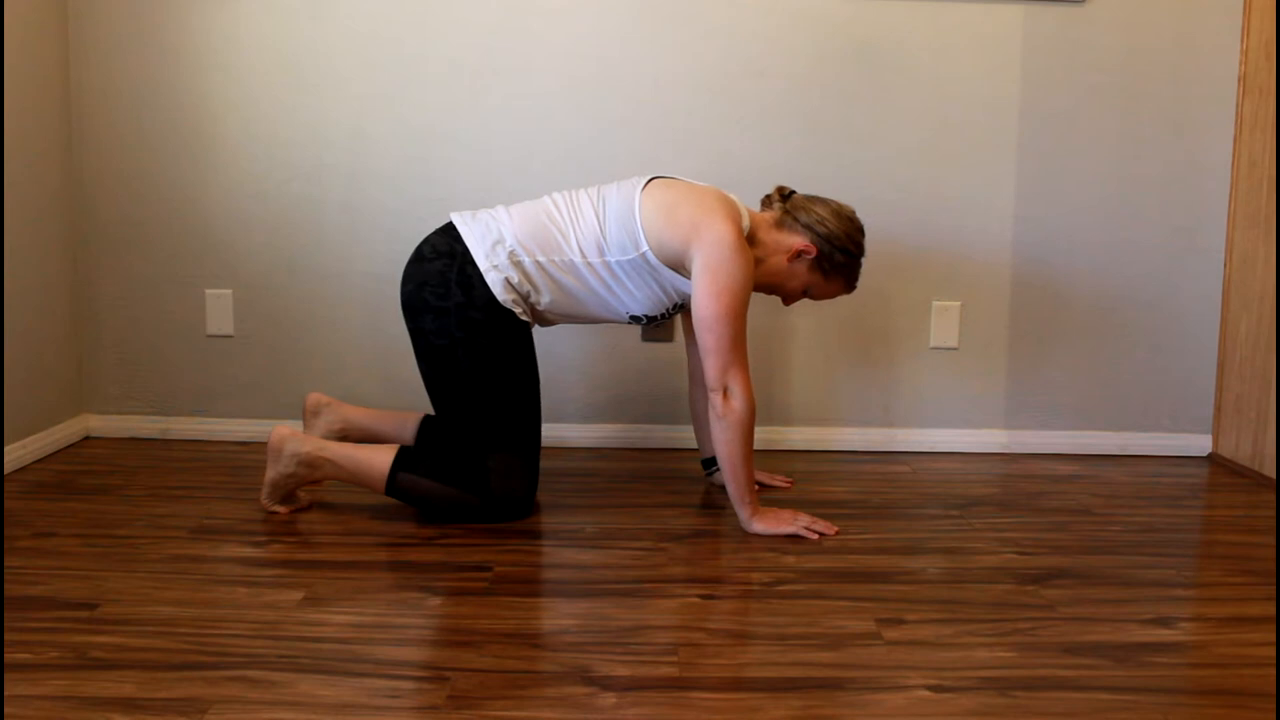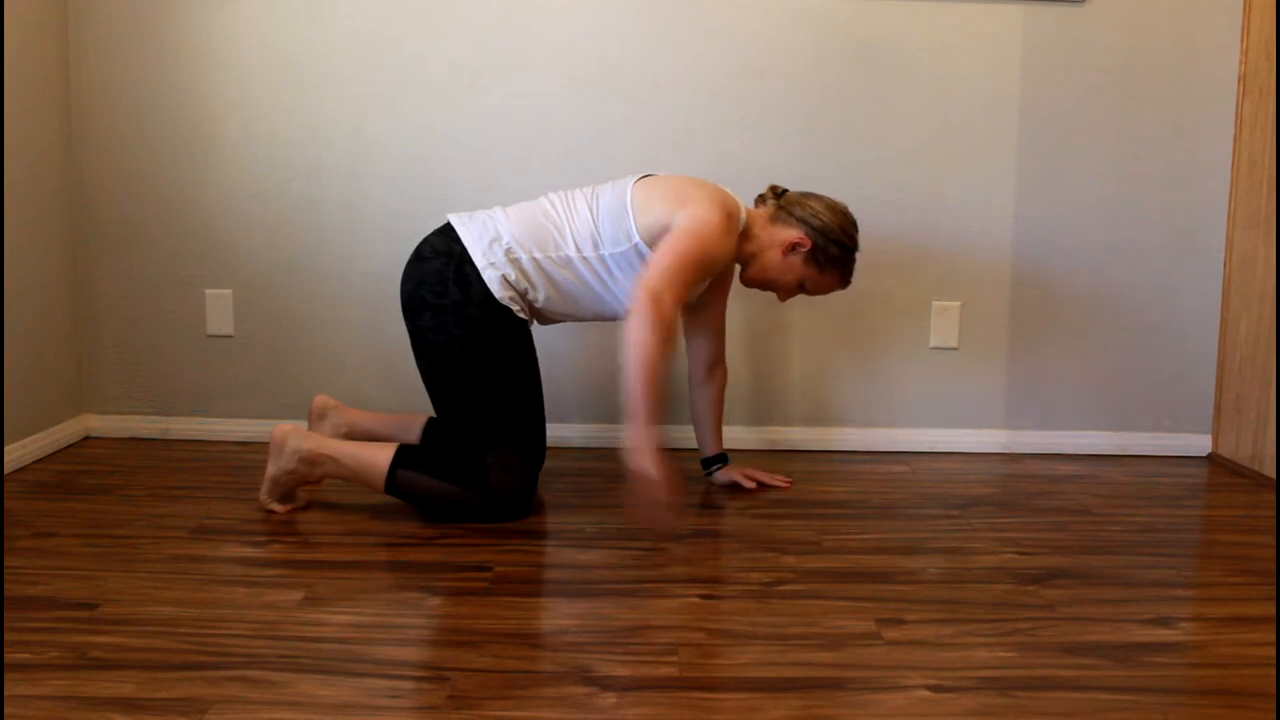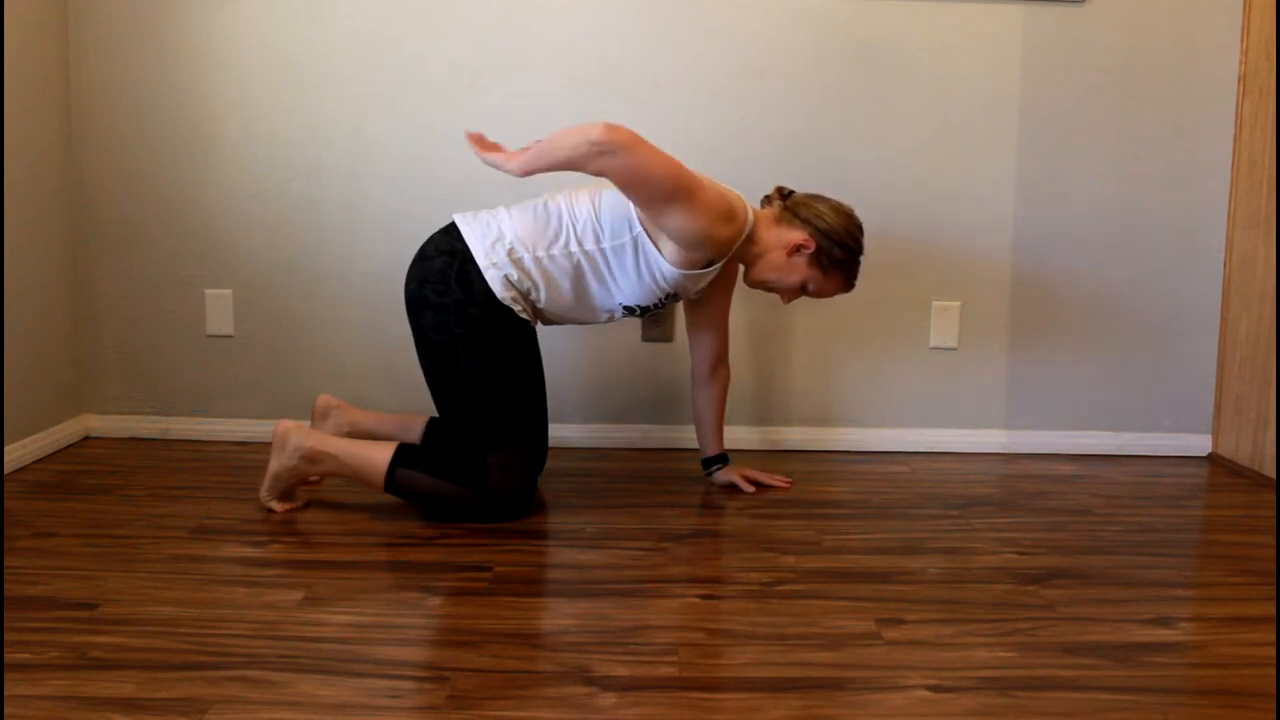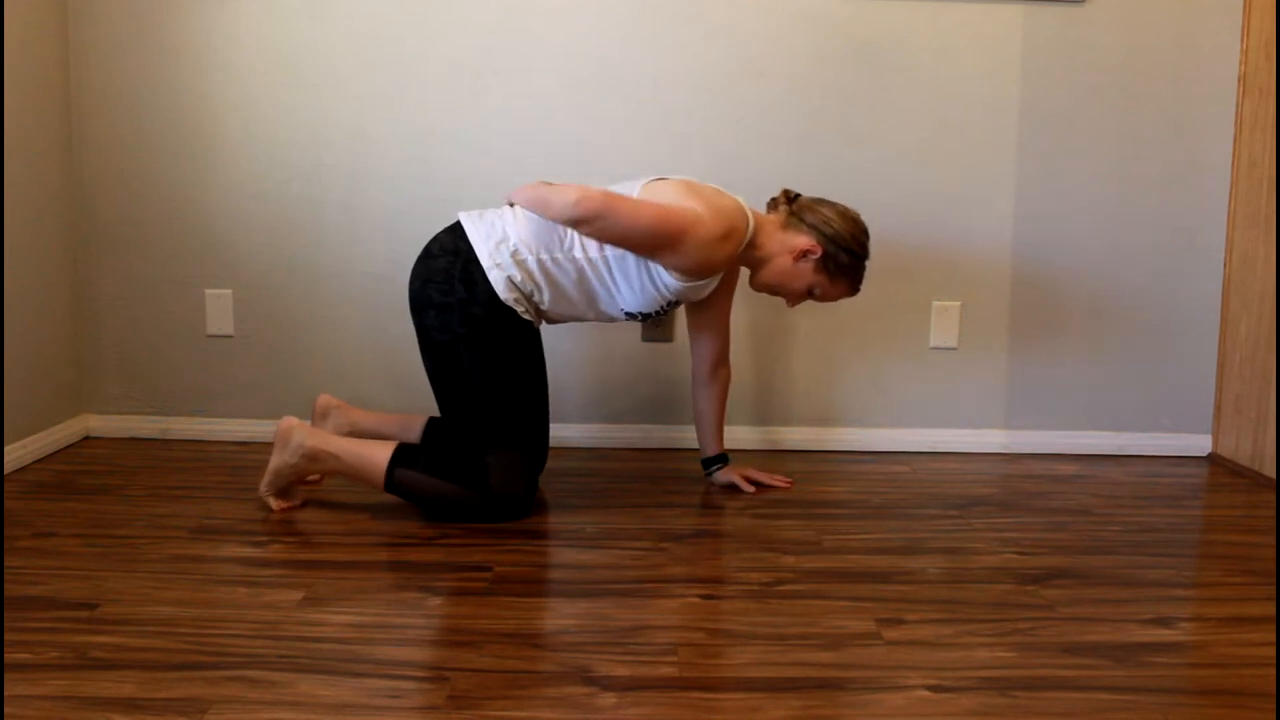
dt=0.4s
person 1, frame 1
left shoulder: (715, 240)
right shoulder: (724, 243)
left elbow: (704, 369)
right elbow: (725, 388)
left wrist: (719, 464)
right wrist: (749, 510)
left hip: (479, 283)
right hip: (460, 286)
left knee: (506, 451)
right knee: (502, 492)
left ankle: (339, 420)
right ankle: (309, 453)
person 1, frame 2
left shoulder: (713, 245)
right shoulder: (712, 224)
left elbow: (706, 360)
right elbow: (647, 309)
left wrist: (717, 460)
right wrist: (642, 440)
left hip: (478, 283)
right hip: (459, 283)
left knee: (515, 452)
right knee: (504, 491)
left ankle: (345, 422)
right ankle: (310, 453)
person 1, frame 3
left shoulder: (720, 255)
right shoulder: (711, 224)
left elbow: (710, 362)
right elbow: (606, 140)
left wrist: (717, 460)
right wrist: (516, 163)
left hip: (491, 287)
right hip: (463, 280)
left knee: (519, 454)
right knee: (502, 492)
left ankle: (347, 422)
right ankle: (312, 449)
person 1, frame 4
left shoulder: (724, 258)
right shoulder: (713, 237)
left elbow: (710, 361)
right elbow: (587, 206)
left wrist: (716, 460)
right wrist: (527, 198)
left hip: (495, 289)
right hip: (467, 282)
left knee: (517, 458)
right knee: (503, 493)
left ankle: (347, 420)
right ankle: (313, 448)
